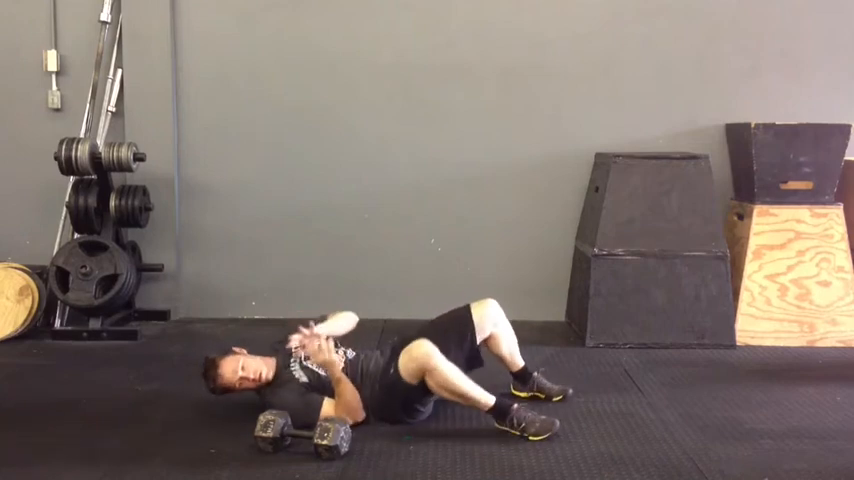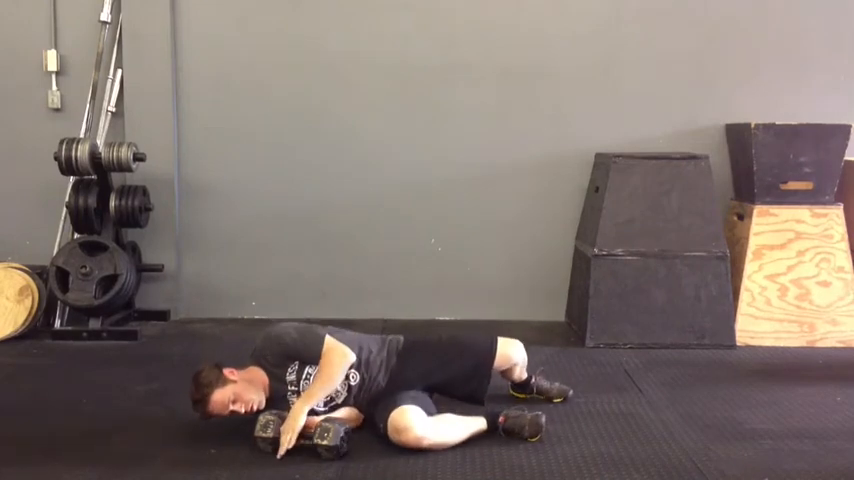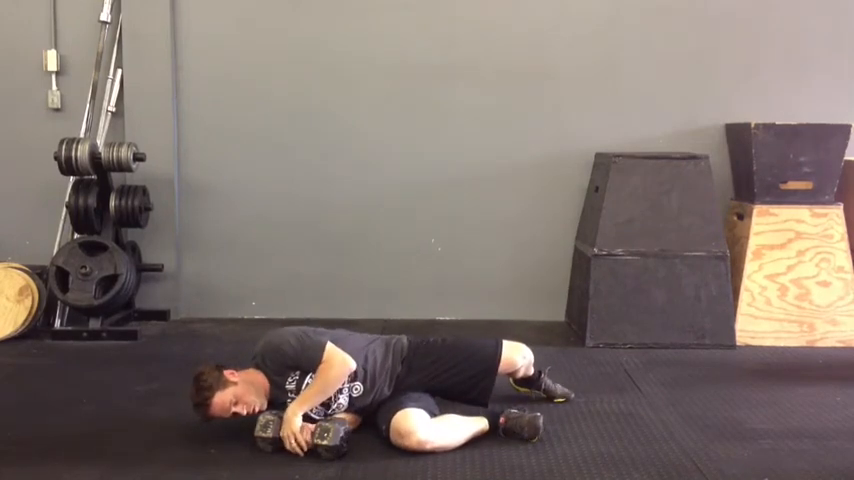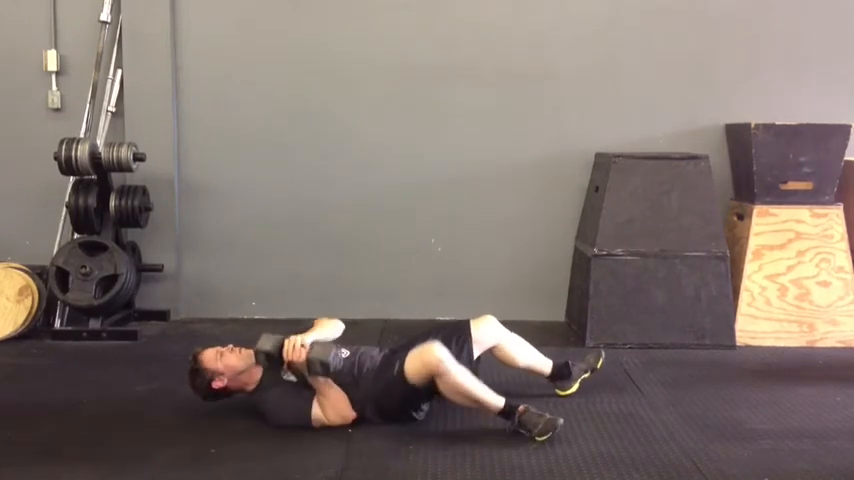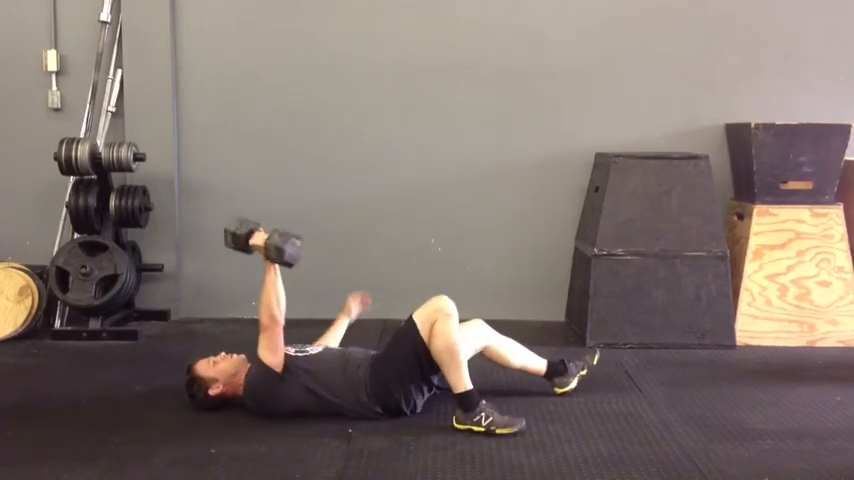
dt=1s
person 1, frame 1
left shoulder: (288, 345)
right shoulder: (281, 396)
left elbow: (350, 318)
right elbow: (354, 415)
left wrist: (322, 329)
right wrist: (334, 371)
left hip: (391, 360)
right hip: (394, 400)
left knee: (488, 310)
right knee: (424, 353)
left ankle: (525, 380)
right ankle: (506, 413)
person 1, frame 2
left shoulder: (273, 343)
right shoulder: (273, 407)
left elbow: (342, 355)
right elbow: (354, 414)
left wrist: (301, 409)
right wrist: (320, 420)
left hip: (401, 357)
right hip: (382, 399)
left knee: (512, 352)
right knee: (410, 430)
left ankle: (525, 385)
right ankle: (495, 421)
person 1, frame 3
left shoulder: (276, 348)
right shoulder: (274, 407)
left elbow: (342, 364)
right elbow: (350, 416)
left wrist: (296, 410)
right wrist: (311, 428)
left hip: (405, 358)
right hip: (387, 400)
left knee: (518, 357)
right knee: (413, 435)
left ankle: (532, 382)
right ankle: (494, 421)
person 1, frame 4
left shoulder: (276, 351)
right shoulder: (273, 401)
left elbow: (335, 325)
right elbow: (342, 414)
left wrist: (306, 337)
right wrist: (308, 371)
left hip: (391, 360)
right hip: (389, 396)
left knee: (488, 327)
right knee: (433, 354)
left ankle: (560, 373)
right ankle: (512, 412)
person 1, frame 5
left shoulder: (274, 372)
right shoulder: (262, 390)
left elbow: (322, 352)
right elbow: (273, 323)
left wrist: (346, 315)
right wrist: (270, 261)
left hip: (382, 373)
right hip: (386, 390)
left knee: (477, 329)
right knee: (441, 308)
left ankle: (557, 372)
right ankle: (471, 411)
